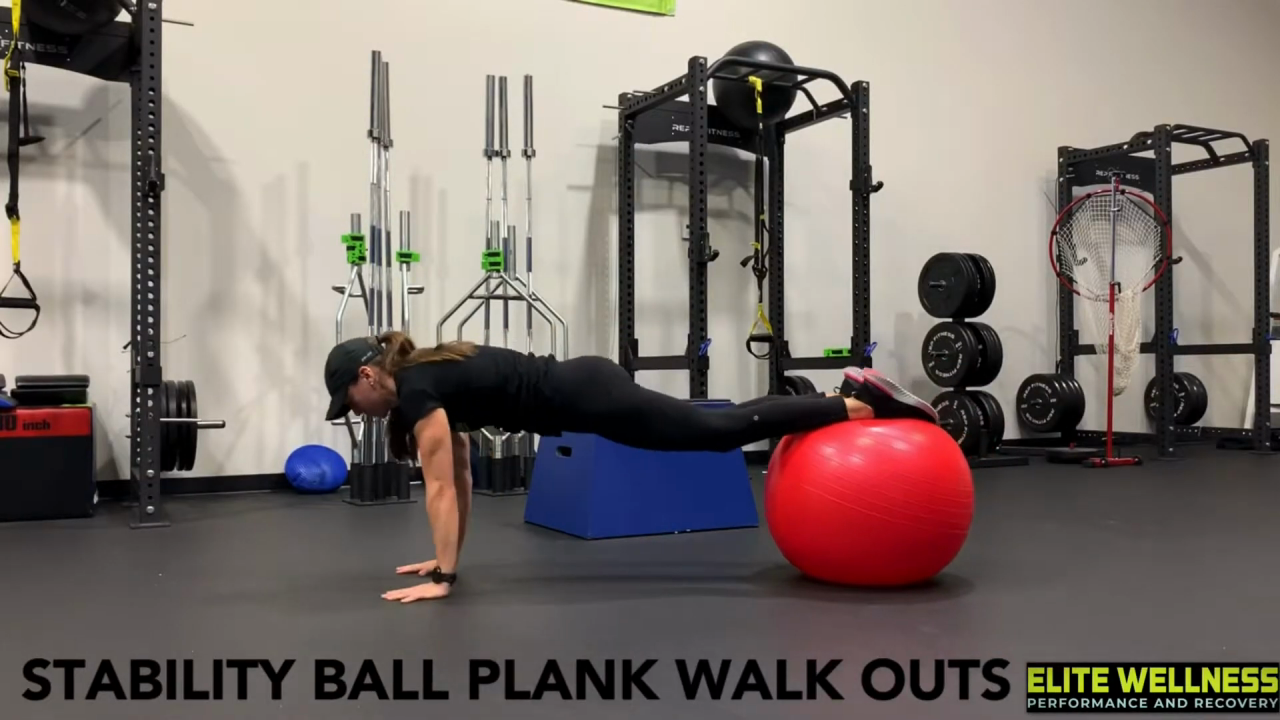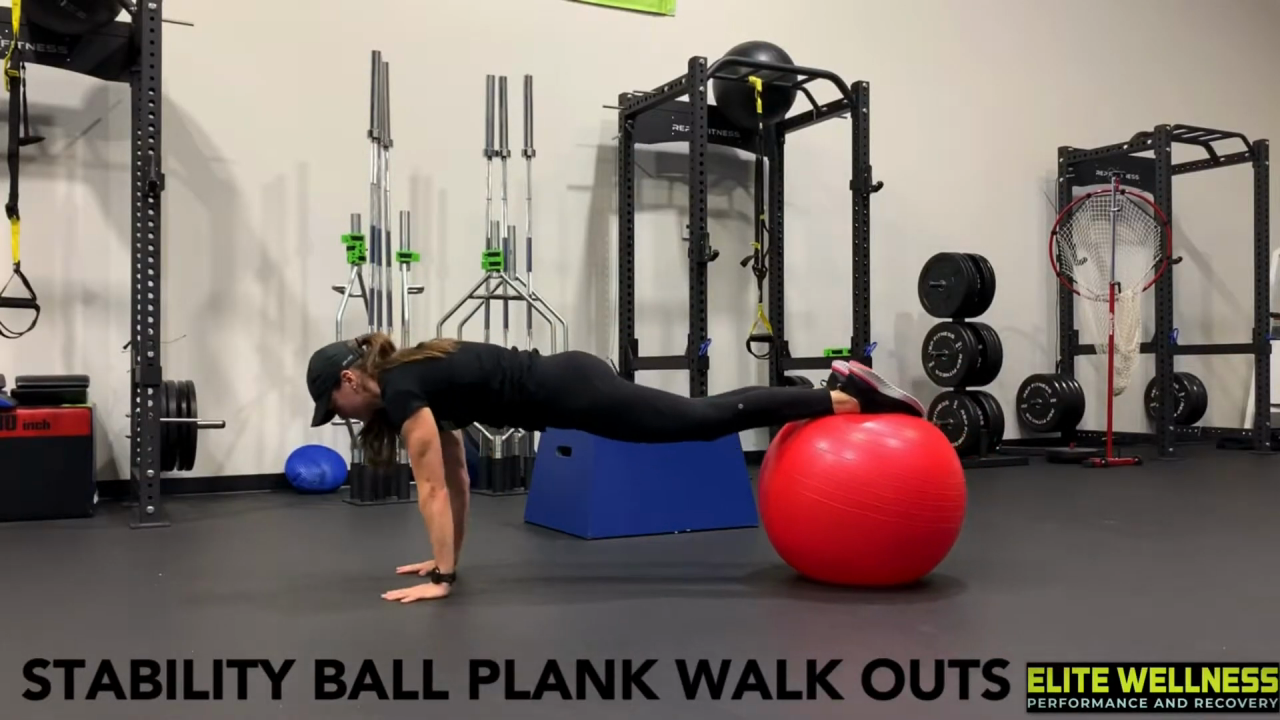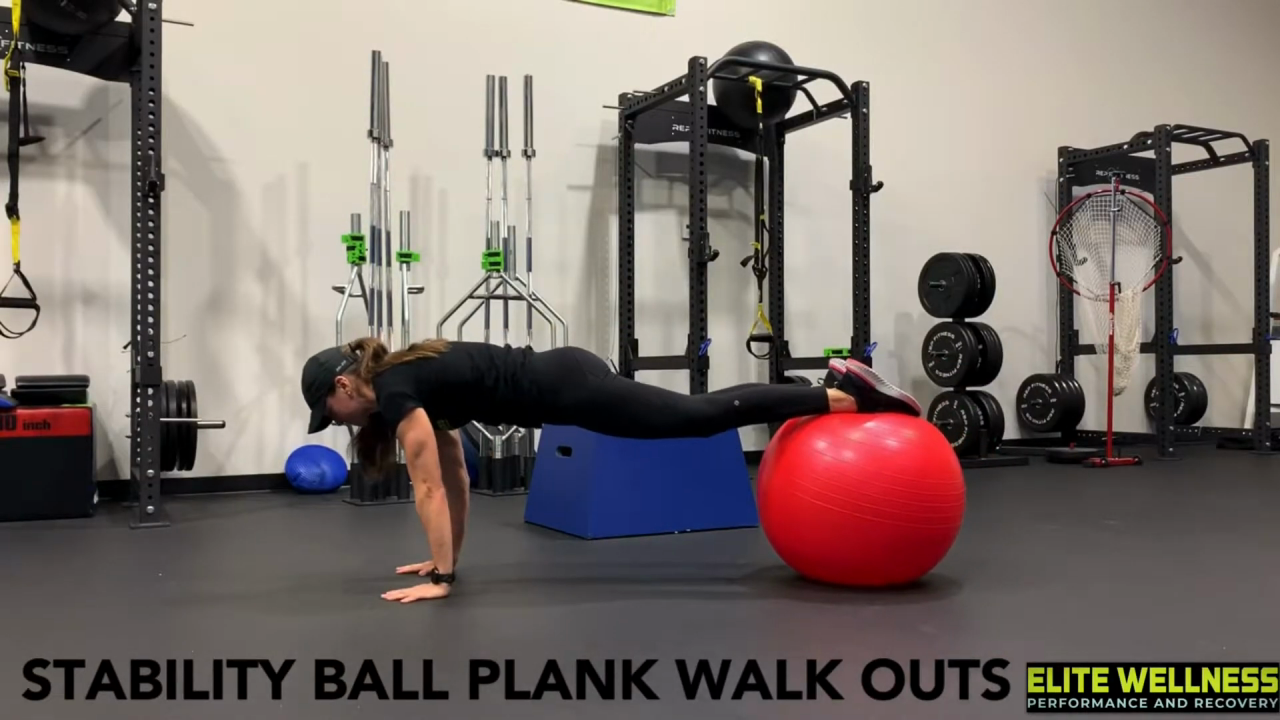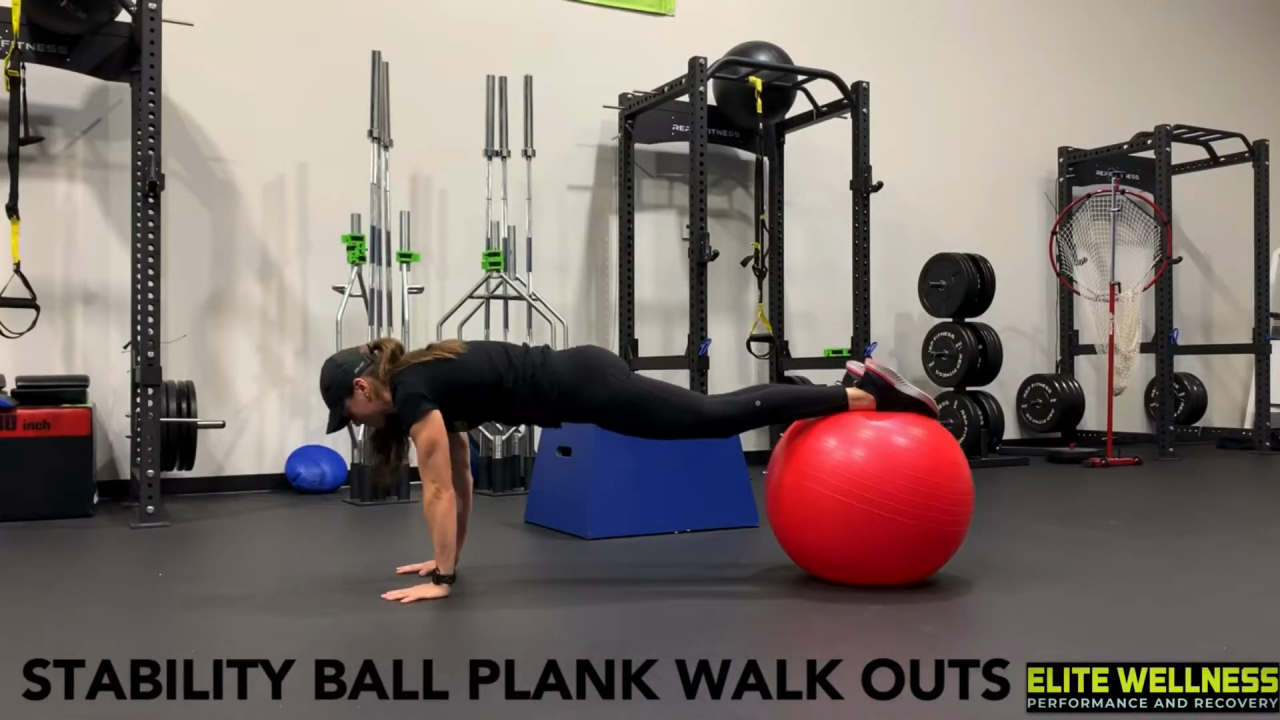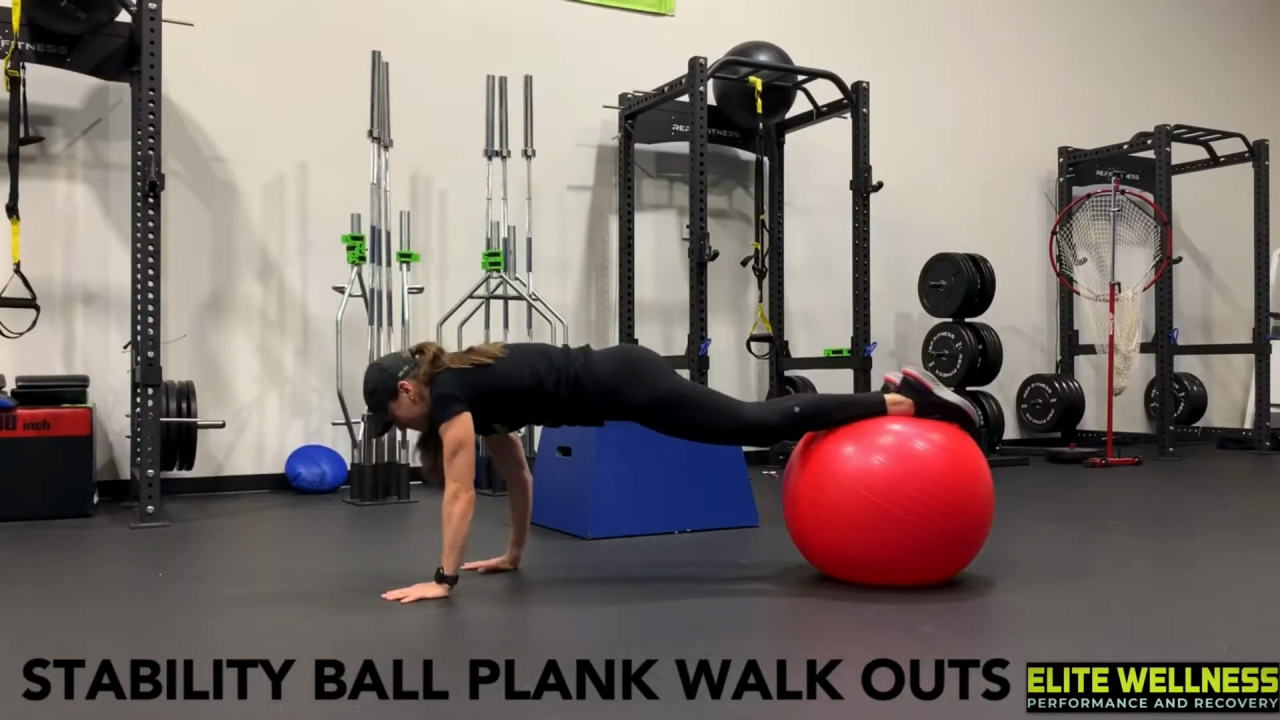
dt=0.4s
person 1, frame 1
left shoulder: (416, 388)
right shoulder: (432, 380)
left elbow: (441, 487)
right elbow: (460, 476)
left wrist: (443, 577)
right wrist: (442, 558)
left hip: (587, 397)
right hip: (585, 386)
left knee: (725, 431)
right knee: (722, 424)
left ankle: (866, 404)
right ankle: (845, 393)
person 1, frame 2
left shoulder: (400, 389)
right shoulder: (420, 379)
left elbow: (432, 488)
right elbow: (457, 478)
left wrist: (442, 577)
right wrist: (449, 558)
left hip: (571, 393)
right hip: (570, 381)
left knee: (709, 419)
right knee: (707, 414)
left ankle: (851, 399)
right ankle: (836, 389)
person 1, frame 3
left shoulder: (394, 390)
right shoulder: (415, 382)
left elbow: (429, 489)
right elbow: (456, 477)
left wrist: (442, 578)
right wrist: (447, 556)
left hip: (566, 386)
right hip: (565, 377)
left knee: (705, 415)
right knee: (702, 412)
left ankle: (847, 397)
right ankle: (835, 388)
person 1, frame 4
left shoulder: (410, 391)
right shoulder: (430, 381)
left elbow: (439, 489)
right elbow: (462, 479)
left wrist: (441, 578)
right wrist: (447, 557)
left hip: (585, 386)
right hip: (583, 374)
left knee: (724, 416)
right knee: (720, 412)
left ankle: (866, 395)
right ankle: (853, 386)
person 1, frame 5
left shoulder: (448, 391)
right shoulder: (474, 388)
left elbow: (460, 492)
right elbow: (518, 473)
left wrist: (442, 579)
right wrist: (514, 554)
left hip: (626, 384)
right hip: (622, 374)
left knee: (761, 424)
right knee: (758, 419)
left ankle: (906, 401)
right ankle: (890, 394)
